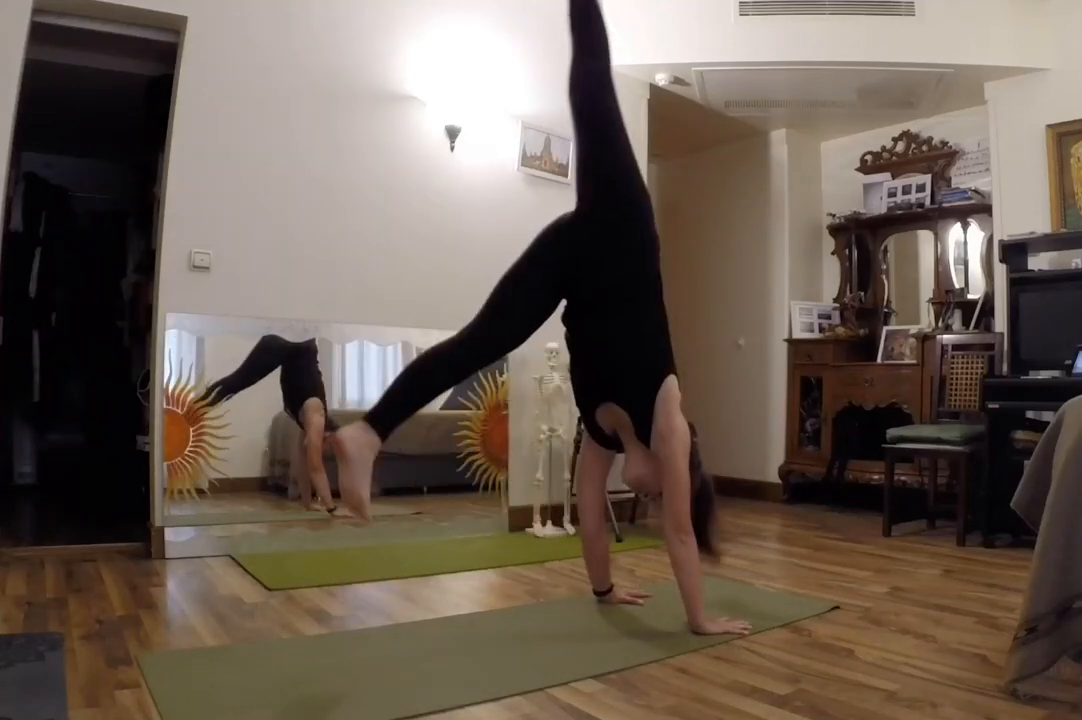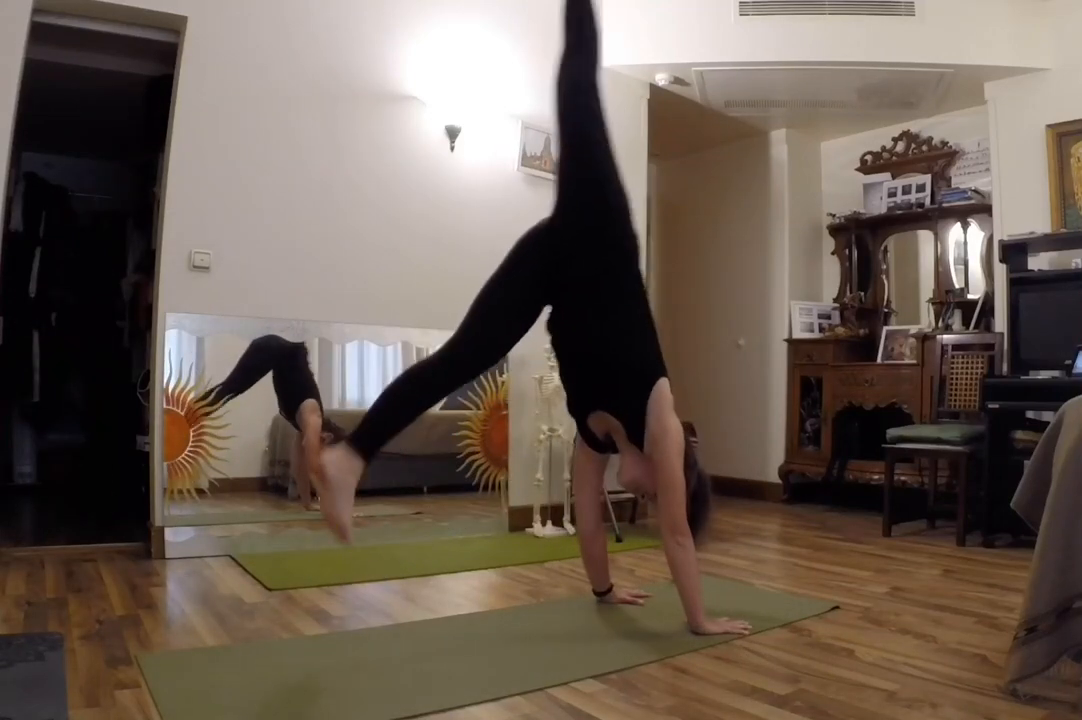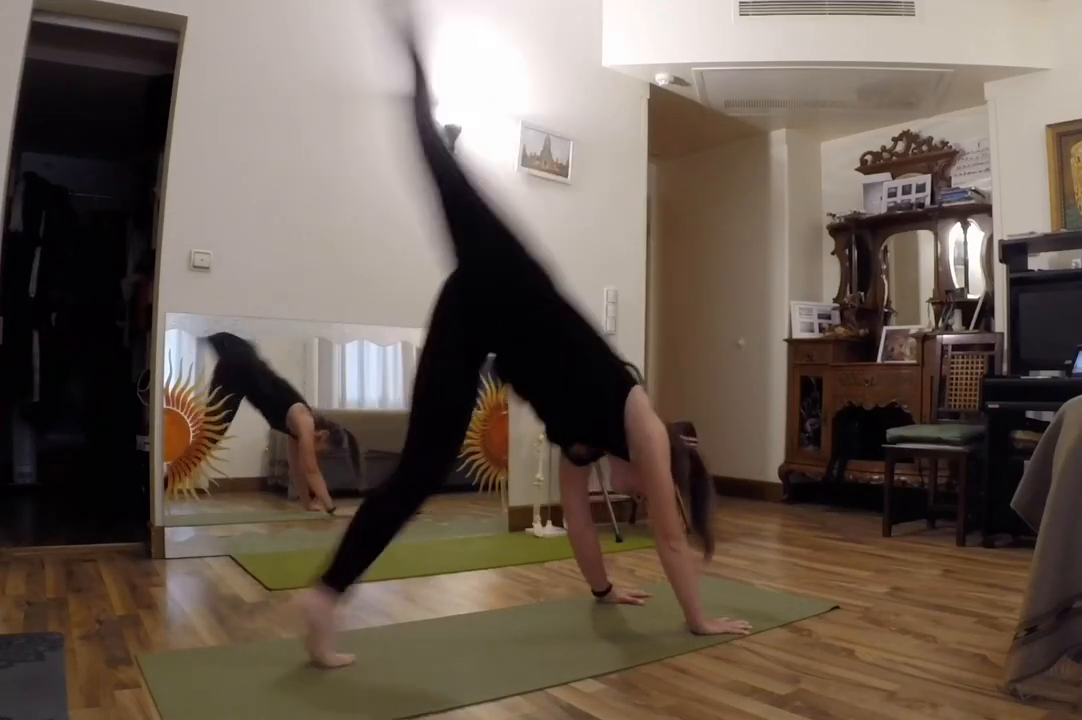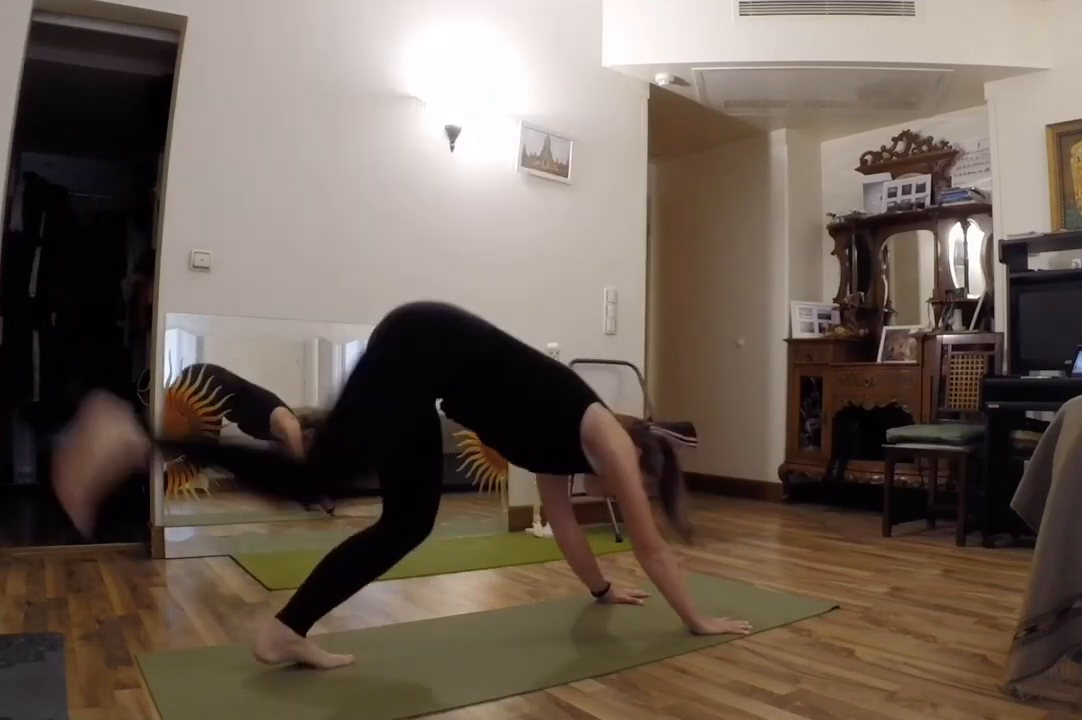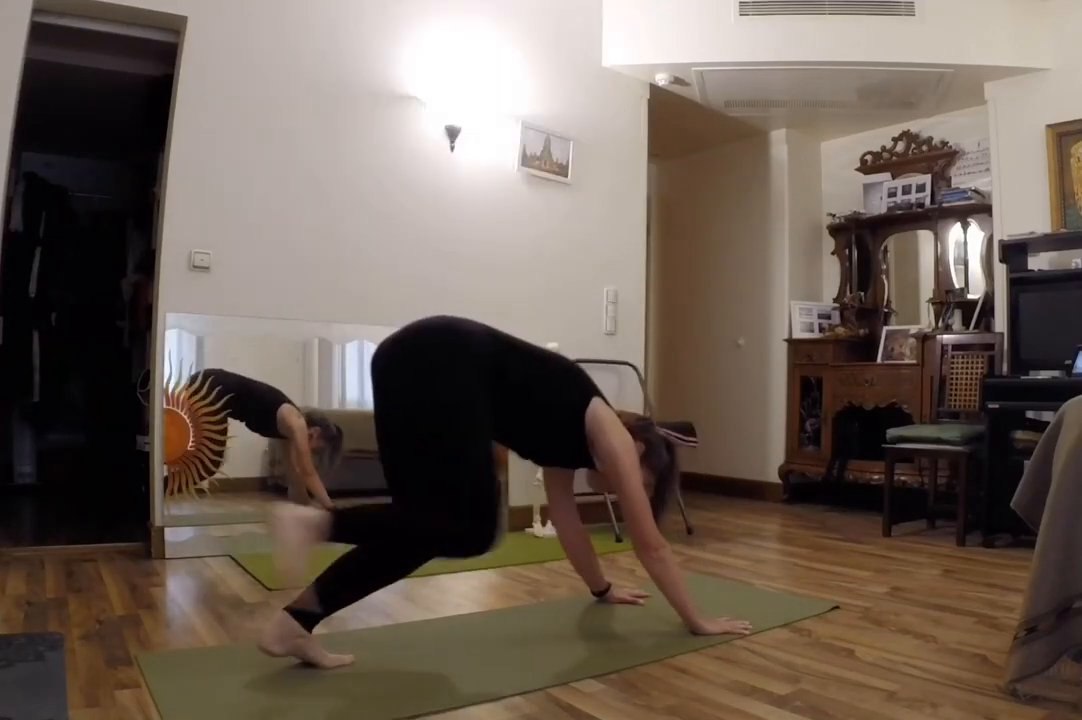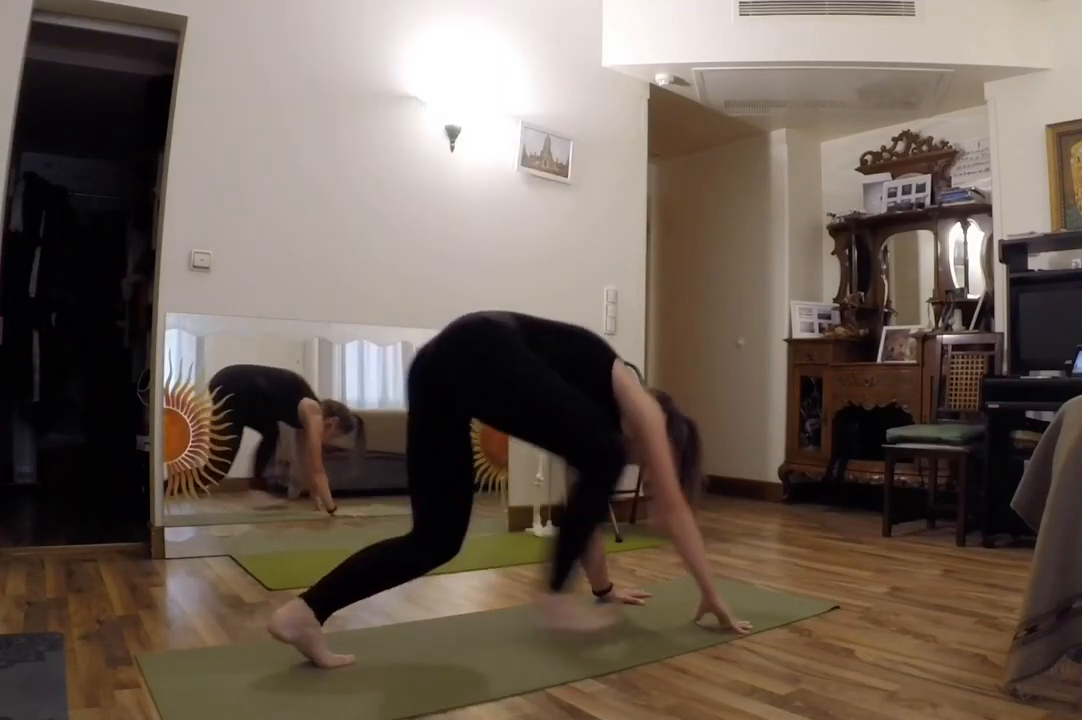
dt=0.3s
person 1, frame 1
left shoulder: (604, 424)
right shoulder: (667, 426)
left elbow: (590, 512)
right elbow: (678, 532)
left wrist: (604, 588)
right wrist: (701, 621)
left hip: (576, 250)
right hip: (611, 240)
right knee: (596, 91)
person 1, frame 2
left shoulder: (600, 427)
right shoulder: (660, 423)
left elbow: (587, 516)
right elbow: (675, 533)
left wrist: (604, 588)
right wrist: (701, 621)
left hip: (556, 254)
right hip: (591, 241)
left knee: (457, 360)
right knee: (581, 90)
person 1, frame 3
left shoulder: (581, 440)
right shoulder: (639, 427)
left elbow: (576, 516)
right elbow: (669, 536)
left wrist: (603, 588)
right wrist: (700, 619)
left hip: (476, 306)
right hip: (497, 284)
left knee: (422, 469)
left ankle: (324, 596)
person 1, frame 4
left shoulder: (556, 442)
right shoulder: (606, 435)
left elbow: (562, 519)
right elbow: (650, 544)
left wrist: (603, 588)
right wrist: (698, 621)
left hip: (422, 345)
right hip: (428, 345)
left knee: (409, 522)
right knee: (314, 473)
left ankle: (288, 629)
right ankle: (126, 436)
person 1, frame 5
left shoulder: (571, 437)
right shoulder: (608, 433)
left elbow: (565, 520)
right elbow: (649, 543)
left wrist: (602, 589)
right wrist: (696, 620)
left hip: (406, 356)
right hip: (442, 359)
left knee: (434, 526)
right knee: (473, 530)
left ankle: (292, 623)
right ankle: (316, 522)
person 1, frame 6
left shoulder: (599, 411)
right shoulder: (642, 406)
left elbow: (583, 502)
right elbow: (674, 505)
left wrist: (602, 581)
right wrist: (711, 594)
left hip: (436, 361)
right hip: (484, 353)
left knee: (435, 539)
right knee: (601, 461)
left ankle: (304, 612)
right ankle: (556, 597)
